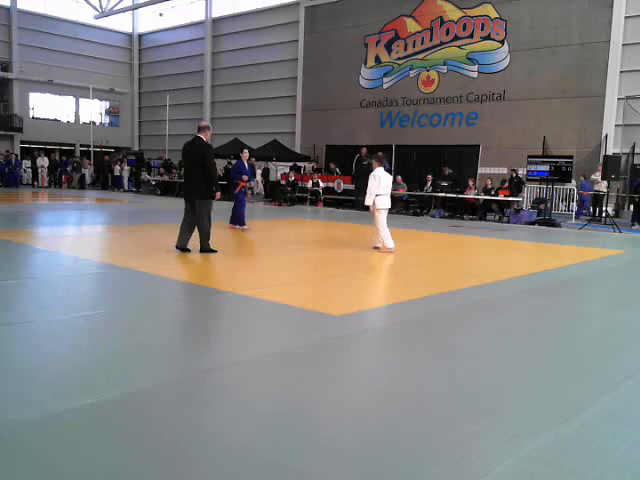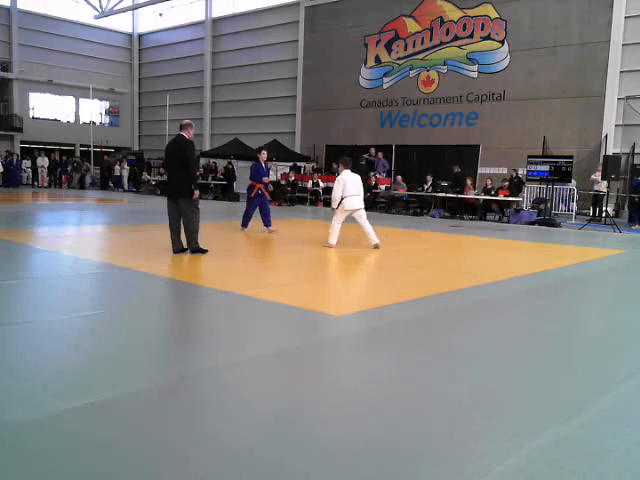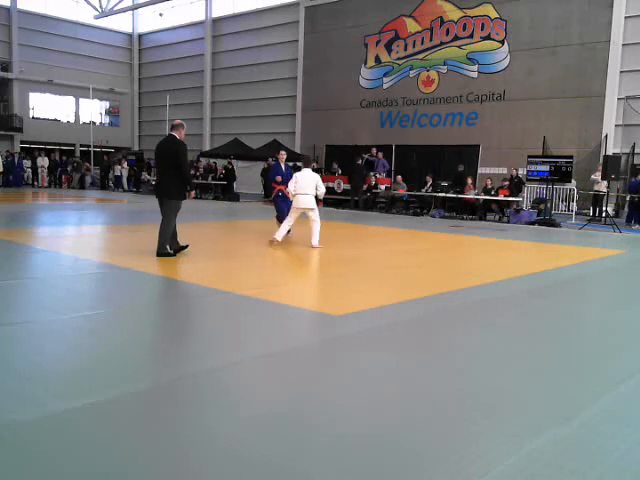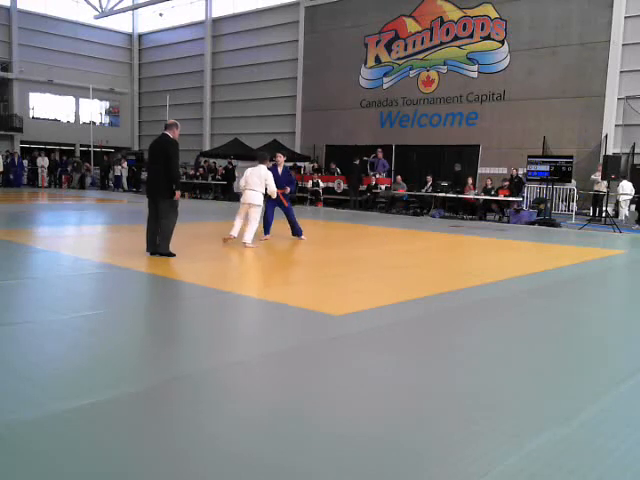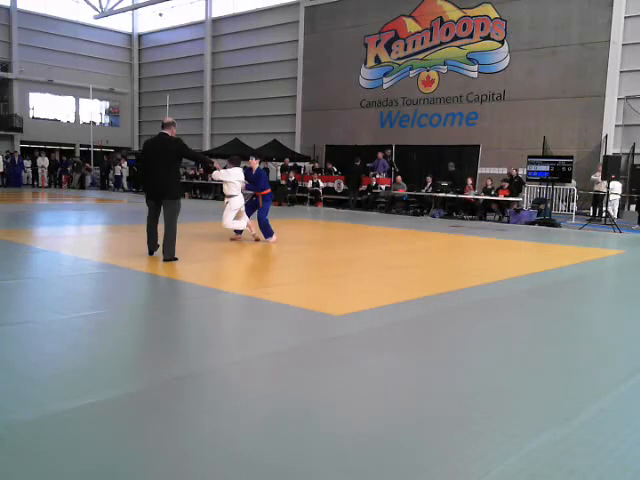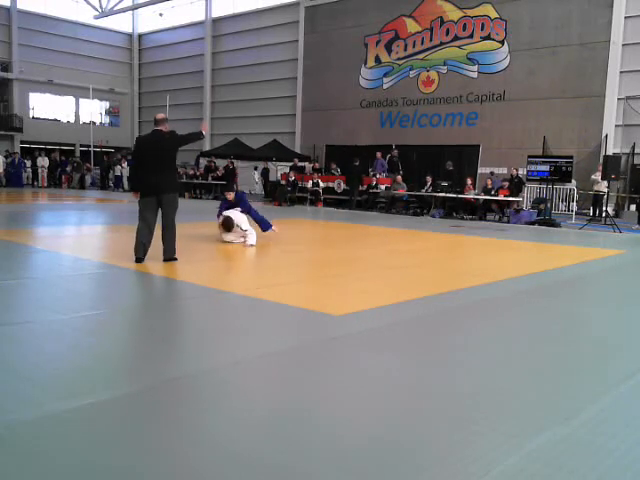
dt=0.5s
person 1, frame 1
left shoulder: (187, 145)
right shoulder: (206, 147)
left elbow: (186, 166)
right elbow: (211, 170)
right wrist: (217, 189)
left hip: (189, 188)
right hip: (203, 189)
left knee: (189, 217)
right knee: (204, 218)
left ankle: (182, 243)
right ankle: (205, 246)
person 1, frame 2
left shoulder: (170, 144)
right shoulder: (188, 144)
left elbow: (166, 166)
right elbow: (192, 168)
right wrist: (195, 187)
left hip: (171, 187)
right hip: (184, 188)
left knee: (174, 218)
right knee: (192, 215)
left ankle: (177, 246)
right ankle: (194, 245)
person 1, frame 3
left shoulder: (160, 144)
right shoulder: (179, 145)
left elbow: (158, 166)
right elbow: (185, 168)
right wrist: (190, 188)
left hip: (161, 187)
right hip: (173, 188)
left knee: (169, 217)
right knee: (169, 218)
left ankle: (174, 245)
right ankle: (162, 249)
person 1, frame 4
left shoulder: (154, 143)
right shoulder: (172, 143)
right elbow: (174, 168)
right wrist: (177, 187)
left hip: (152, 186)
right hip: (165, 188)
left knee: (154, 217)
right knee: (170, 216)
left ankle: (153, 248)
right ankle: (163, 248)
person 1, frame 5
left shoulder: (148, 143)
right shoulder: (176, 143)
left elbow: (143, 167)
right elbow: (194, 155)
left wrist: (146, 187)
right wrist: (210, 162)
left hip: (152, 188)
right hip: (170, 188)
left knee: (152, 218)
right knee: (170, 221)
left ankle: (151, 247)
right ankle: (168, 254)
person 1, frame 6
left shoulder: (141, 141)
right shoulder: (171, 138)
left elbow: (135, 166)
right elbow: (188, 138)
left wrist: (135, 187)
right wrist: (202, 132)
left hip: (148, 187)
right hip: (168, 187)
left knee: (145, 221)
right knee: (169, 221)
left ankle: (139, 254)
right ankle: (168, 254)
